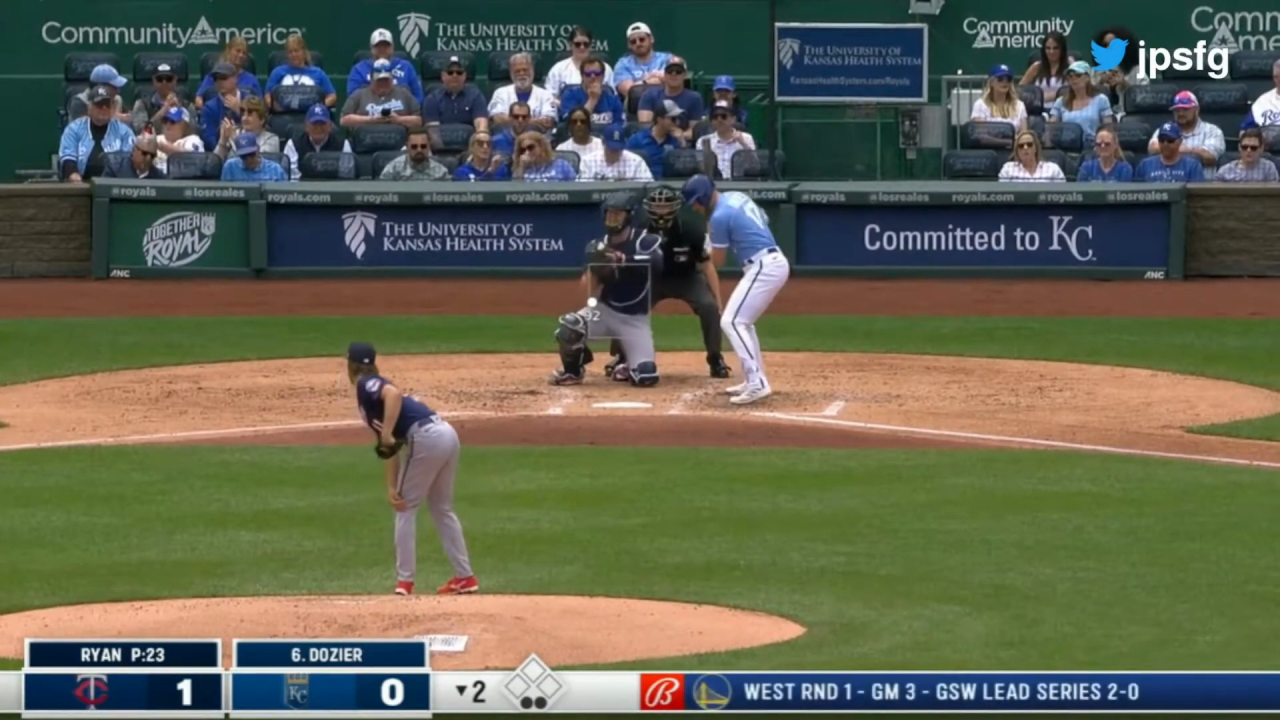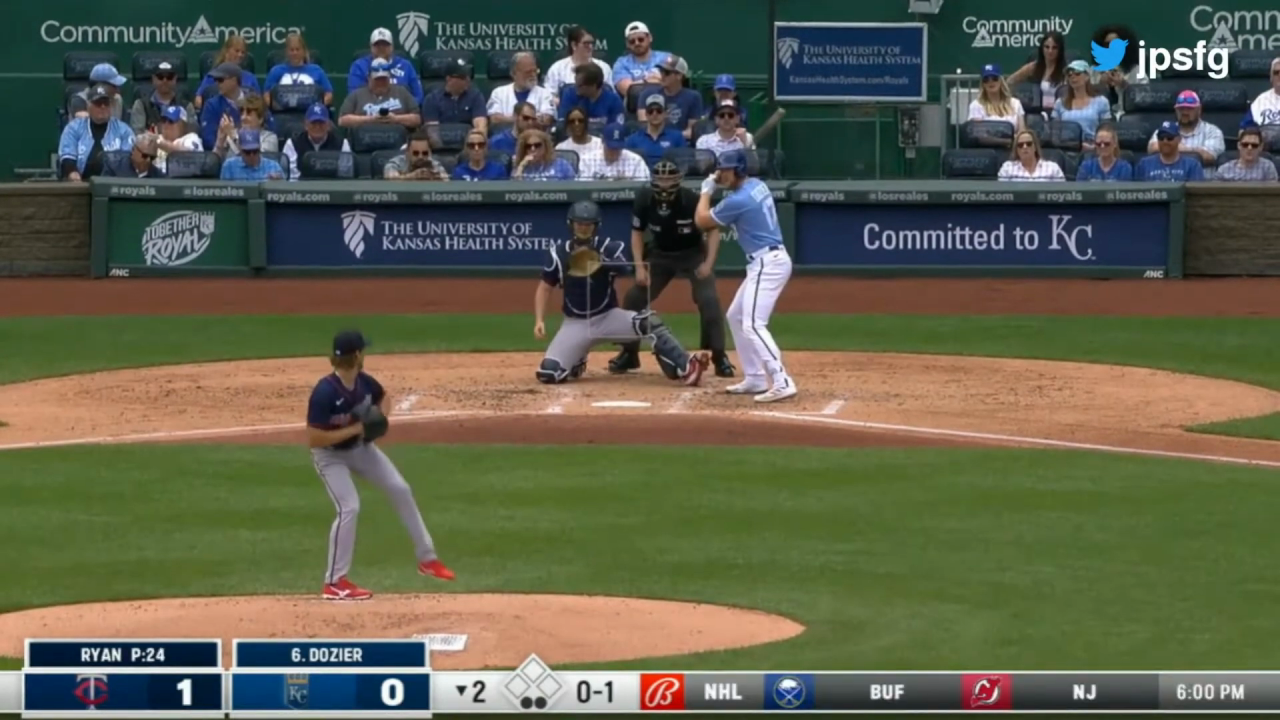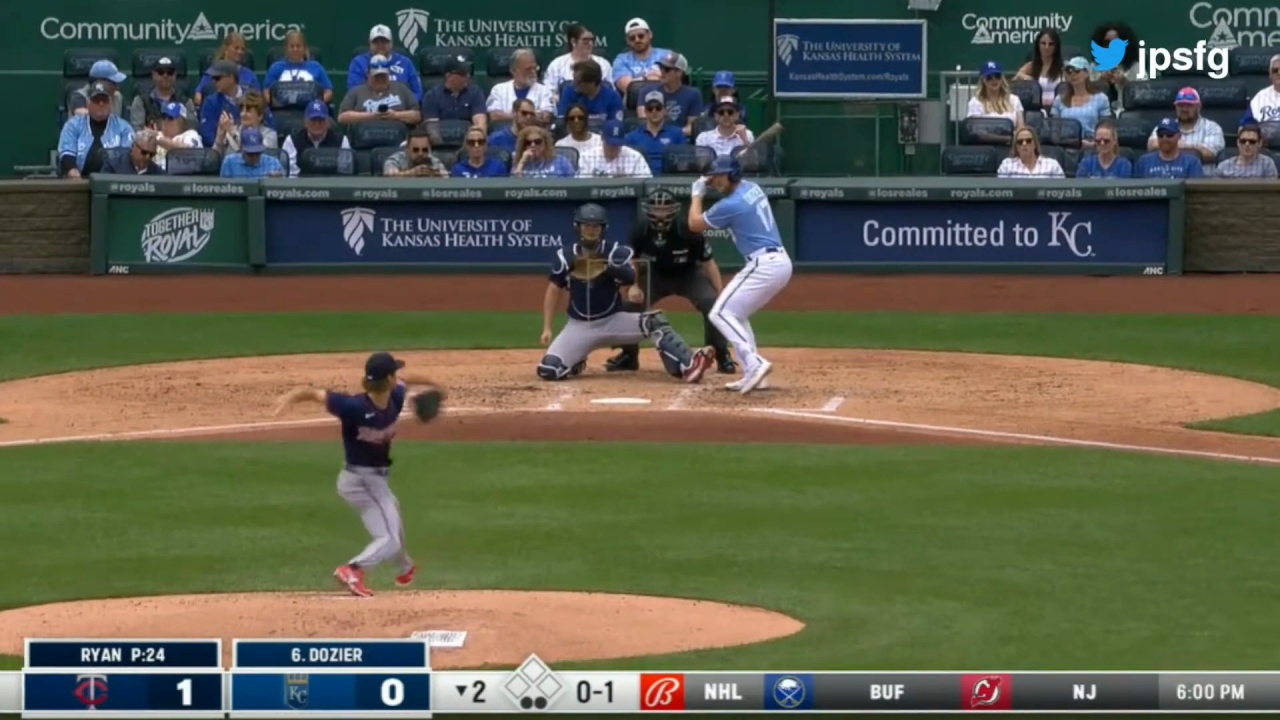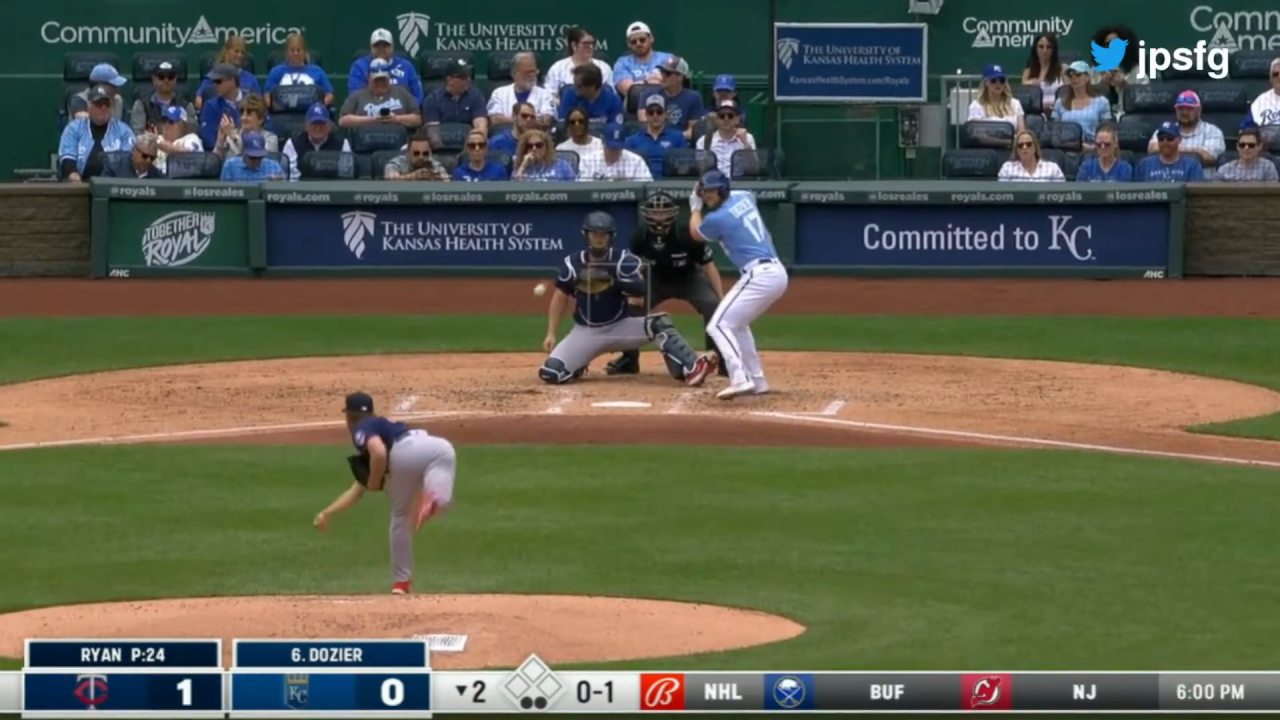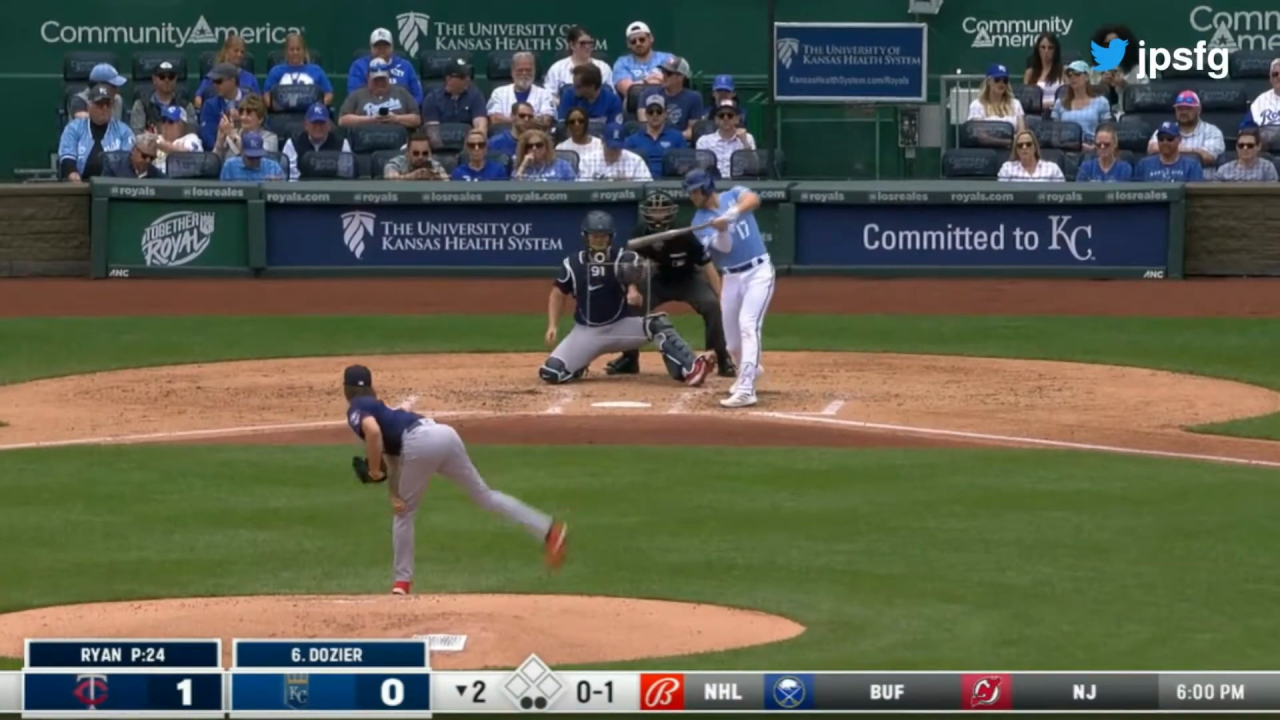
dt=0.4s
person 1, frame 1
left shoulder: (367, 384)
right shoulder: (371, 392)
left elbow: (394, 395)
right elbow: (391, 450)
left wrist: (386, 436)
right wrist: (391, 488)
left hip: (426, 438)
right hip: (445, 434)
left knee: (405, 509)
right knee: (442, 510)
left ankle: (405, 581)
right ankle: (464, 576)
person 1, frame 2
left shoulder: (364, 382)
right shoulder: (324, 392)
left elbow: (383, 398)
right elbow: (312, 438)
left wrist: (378, 421)
right wrist: (354, 430)
left hip: (358, 446)
right hip: (328, 455)
left knee: (400, 491)
right knee: (349, 508)
left ankle: (427, 558)
right ankle: (335, 583)
person 1, frame 3
left shoulder: (395, 397)
right shoulder: (356, 406)
left elbow: (401, 378)
right elbow: (312, 393)
left wrist: (424, 381)
right wrist: (286, 399)
left hip: (375, 478)
right hip: (362, 480)
left knee: (391, 523)
right knee: (390, 540)
left ankle: (405, 569)
right ankle: (350, 570)
person 1, frame 4
left shoulder: (362, 429)
left elbow: (379, 453)
right elbow: (360, 487)
left wrist: (374, 483)
right wrist: (329, 512)
left hip: (408, 452)
right hip: (440, 447)
left knee: (400, 516)
left ankle: (401, 580)
right ankle: (431, 500)
person 1, frame 5
left shoulder: (355, 409)
right shoulder: (378, 408)
left elbow: (373, 432)
right elbow: (391, 457)
left wrist: (373, 470)
right wrist: (393, 495)
left hip: (418, 443)
right hip: (439, 437)
left knee: (404, 514)
right knee: (484, 495)
left ankle: (402, 580)
right ankle: (548, 530)
person 2, frame 1
left shoulder: (719, 216)
right shoulder: (737, 196)
left elbow: (718, 260)
right elbow: (763, 219)
left wrist: (710, 244)
left hip: (763, 267)
right hip: (774, 263)
left knee: (732, 322)
right knee: (742, 322)
left ankle: (757, 384)
right ankle: (755, 379)
person 2, frame 2
left shoulder: (738, 200)
right shoulder: (757, 185)
left elbow: (702, 221)
left wrist: (706, 190)
right wrist: (719, 182)
left hip: (767, 264)
right hip: (771, 261)
left knee: (753, 324)
right knee: (736, 316)
left ankle: (782, 383)
right ankle: (756, 379)
person 2, frame 3
left shoulder: (730, 205)
right shoulder: (752, 188)
left elbow: (695, 224)
left wrist: (696, 194)
right wrist: (709, 184)
left hip: (764, 265)
right hip: (780, 263)
left knee: (720, 313)
right knee: (735, 315)
left ankle: (754, 365)
right ankle: (754, 375)
person 2, frame 4
left shoulder: (716, 218)
right shoulder: (744, 199)
left elbow: (695, 235)
left wrist: (696, 207)
right wrist: (708, 201)
left hip: (757, 277)
right hip: (774, 274)
left knee: (718, 326)
right knee: (735, 323)
left ankle: (741, 379)
right ankle: (755, 378)
person 2, frame 5
left shoulder: (734, 195)
right shoulder: (700, 221)
left elbow: (753, 199)
right elbow: (724, 247)
left wrist: (734, 212)
right wrist: (722, 228)
left hip: (759, 272)
right hip: (731, 278)
left knee: (748, 325)
right knee: (733, 340)
left ankle: (746, 390)
right ankle: (749, 372)
person 3, frame 1
left shoulder: (692, 230)
right shoulder: (642, 229)
left elbow: (707, 265)
left wrist: (718, 299)
left hip: (687, 278)
right hip: (654, 278)
left knee: (709, 307)
left ankle: (715, 359)
right ankle: (622, 359)
person 3, frame 2
left shoulder: (693, 200)
right shoulder: (644, 200)
left elbow: (713, 231)
right elbow: (637, 233)
left wrist: (709, 262)
right wrist: (640, 268)
left hip: (693, 254)
right hip: (660, 255)
left knee: (709, 300)
right knee: (634, 297)
left ankle: (719, 356)
right ankle: (629, 353)
person 3, frame 3
left shoulder: (689, 232)
right shoulder: (640, 231)
left elbow: (709, 263)
left wrist: (721, 295)
right wrist: (633, 286)
left hip: (689, 275)
right hip: (656, 276)
left knee: (712, 304)
right knee: (628, 305)
left ankle: (722, 355)
right ankle: (629, 355)
person 3, frame 4
left shoulder: (687, 235)
right shoulder: (640, 236)
left elbow: (708, 266)
left wrist: (721, 300)
left hip: (689, 278)
right hip: (656, 280)
left knee: (712, 306)
right ankle: (629, 358)
person 3, frame 5
left shoulder: (686, 236)
right shoulder: (639, 235)
left elbow: (707, 266)
left wrist: (721, 299)
left hip: (688, 279)
right hip: (655, 282)
left knee: (713, 306)
left ankle: (723, 358)
right ankle: (629, 358)
person 4, frame 1
left shoulder: (646, 241)
right shoulder: (600, 246)
left elbow: (657, 264)
right elbow: (588, 286)
left wrist: (623, 259)
right wrist: (596, 268)
left hip: (635, 318)
right hip: (604, 311)
left knee: (646, 376)
right knee: (568, 329)
left ankle: (626, 368)
right ankle: (572, 372)
person 4, frame 2
left shoulder: (608, 247)
right shoulder: (558, 253)
left elbow: (624, 268)
right elbow: (544, 288)
left wrist: (601, 263)
right wrist: (539, 320)
left hip: (608, 317)
right hip: (575, 324)
left knee: (649, 323)
right knee: (548, 374)
left ankle: (685, 368)
right ankle: (575, 363)
person 4, frame 3
left shoulder: (617, 251)
right shoulder: (565, 256)
left elbow: (630, 277)
right elbow: (554, 292)
left wrist: (605, 267)
right wrist: (547, 328)
left hip: (613, 320)
right hip: (580, 326)
left knee: (654, 321)
right knee: (548, 370)
left ankle: (688, 366)
right ankle: (576, 363)
person 4, frame 4
left shoulder: (624, 260)
right shoulder: (572, 263)
left elbow: (640, 290)
right elbow: (559, 298)
left wrist: (613, 282)
right wrist: (551, 334)
left hip: (620, 326)
right hip: (586, 332)
left knee: (659, 323)
right knee: (550, 373)
left ankle: (691, 368)
right ankle: (577, 366)
person 4, frame 5
left shoulder: (622, 258)
right shoulder: (572, 264)
left elbow: (640, 267)
right elbow: (557, 295)
left wrist: (638, 275)
right wrist: (553, 325)
left hip: (620, 326)
right hip: (586, 332)
left knee: (657, 324)
right knee: (550, 373)
left ankle: (690, 369)
right ankle: (578, 365)
